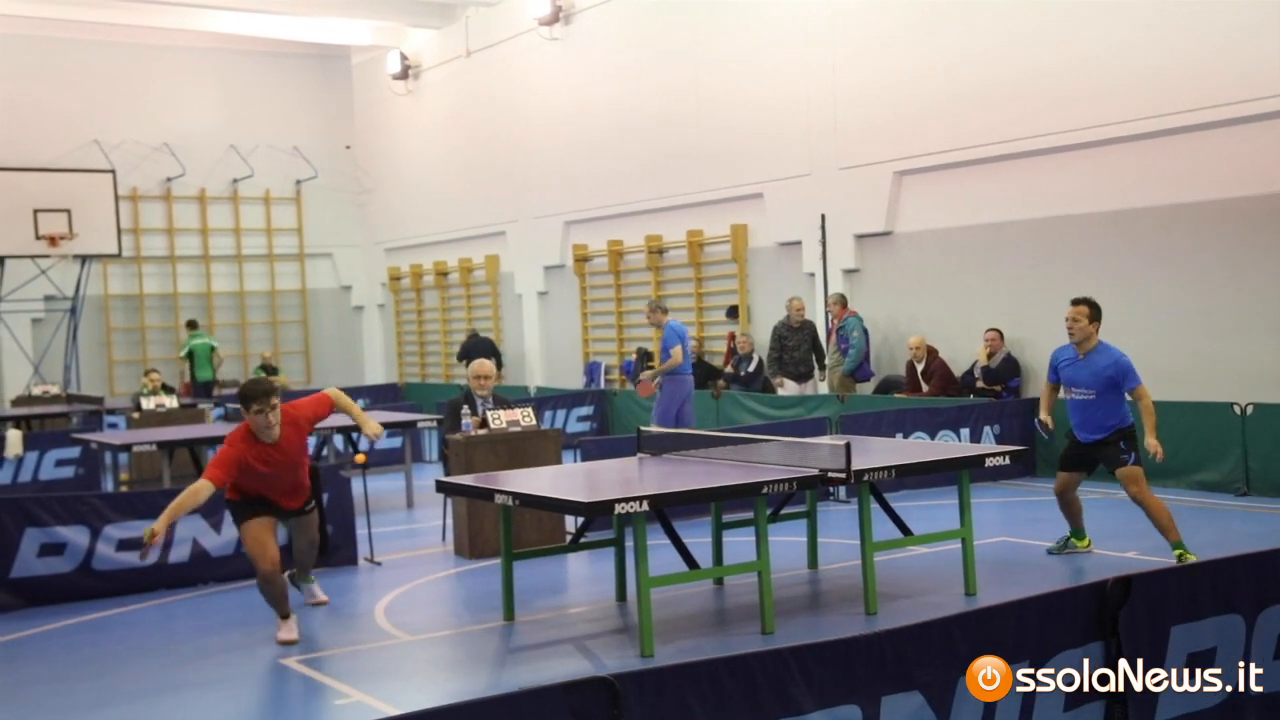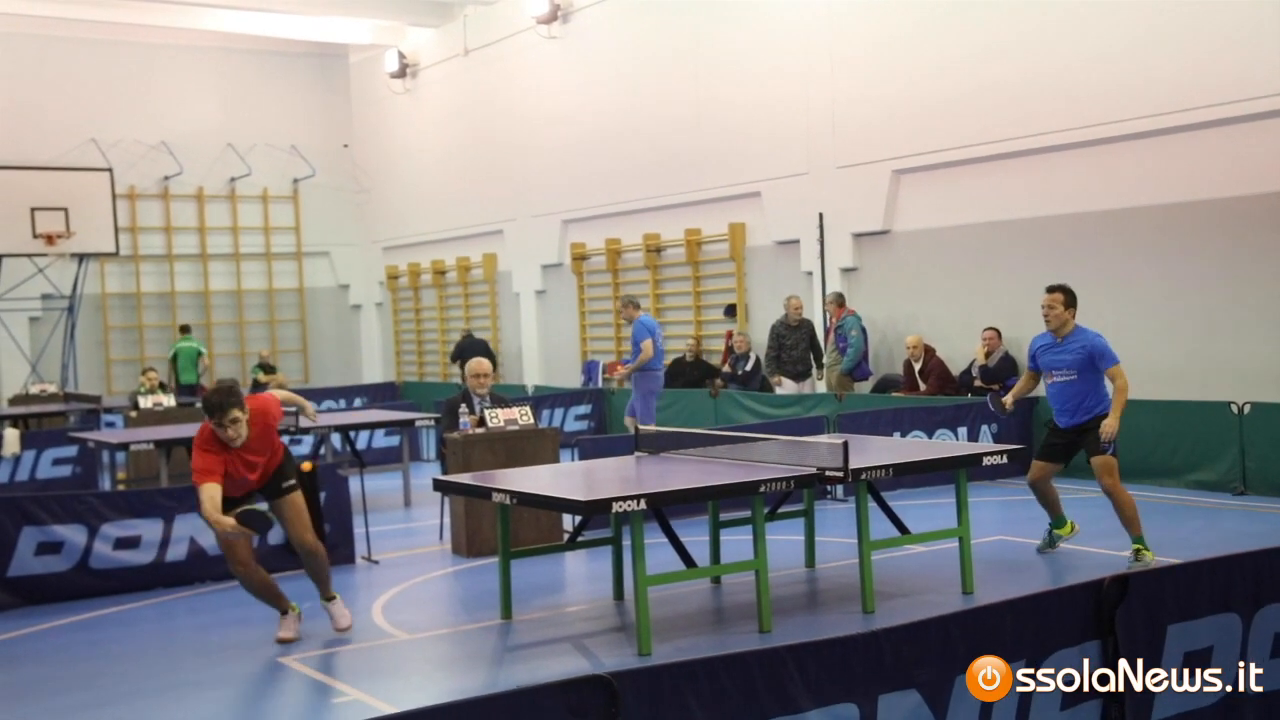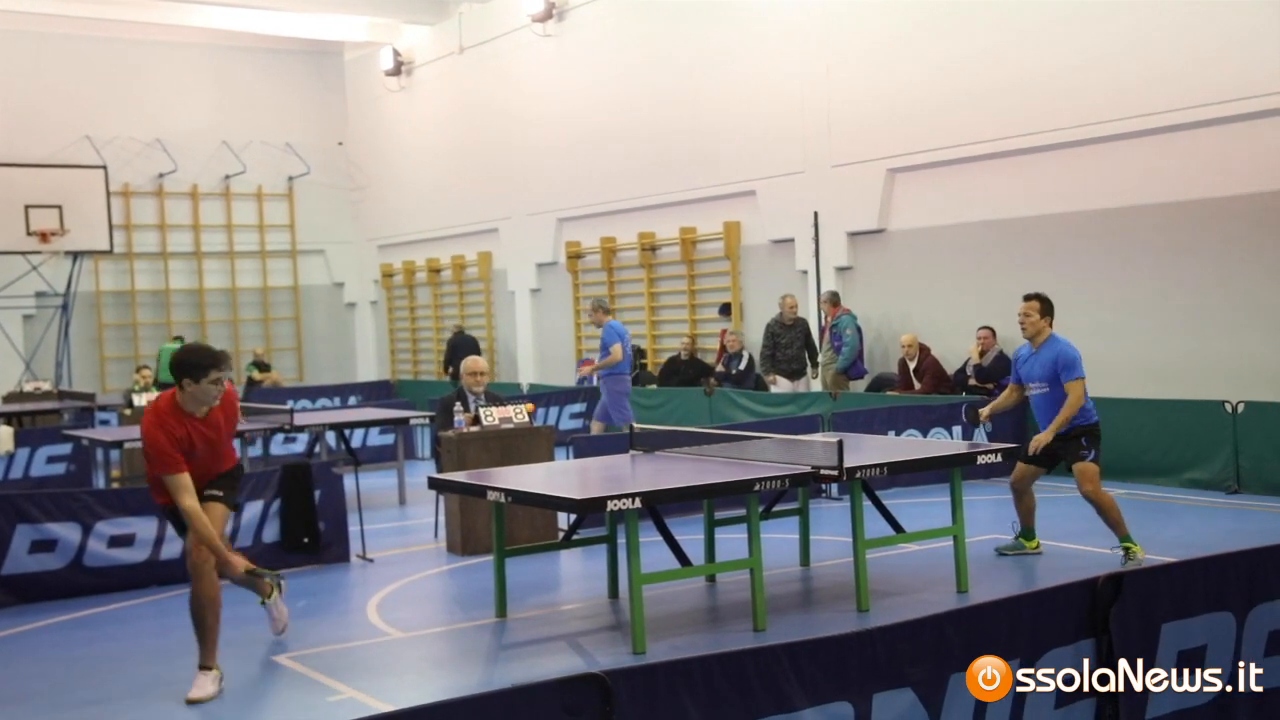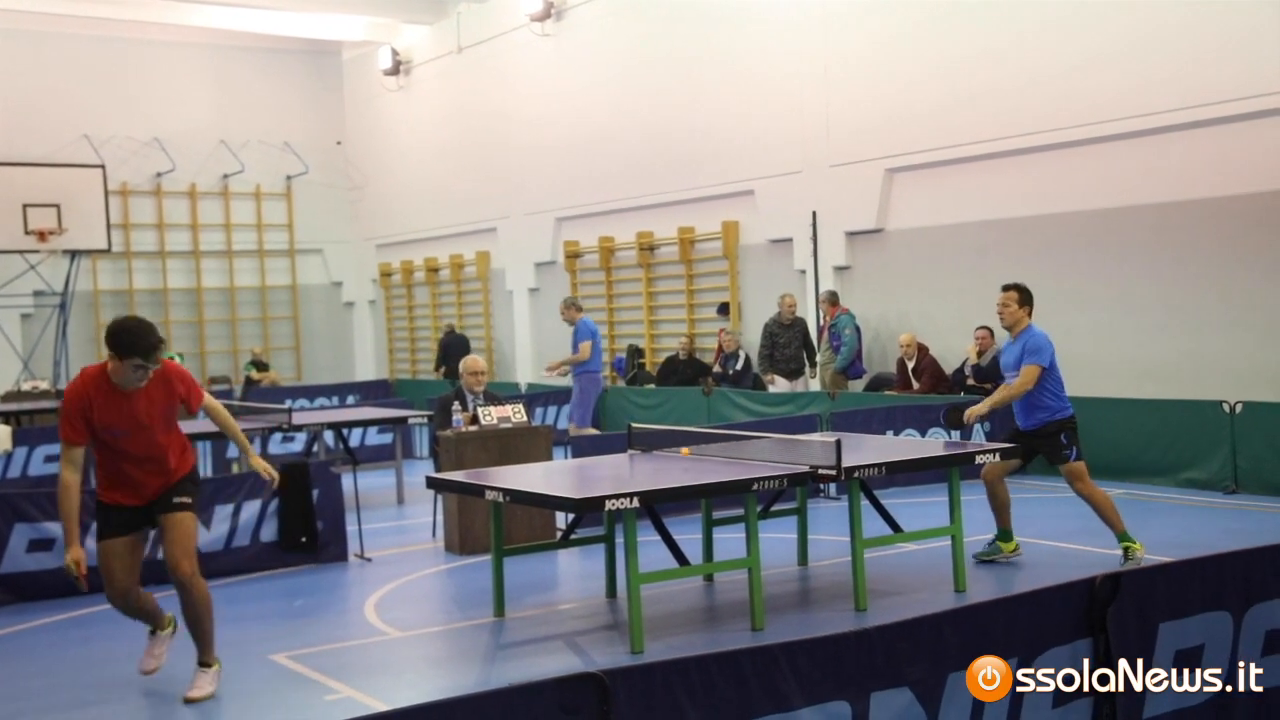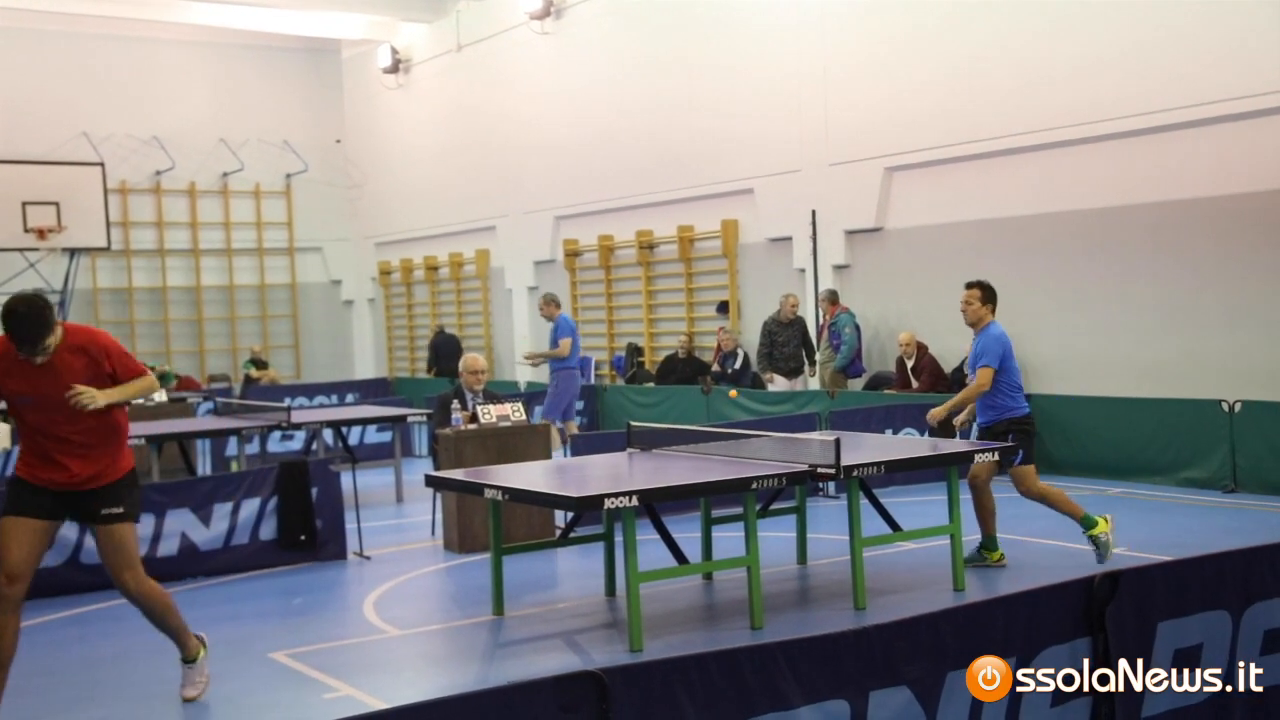
dt=0.2s
person 1, frame 1
left shoulder: (299, 414)
right shoulder: (235, 449)
left elbow: (334, 395)
right elbow: (200, 490)
left wrist: (365, 421)
right wrist: (163, 522)
left hip: (298, 492)
right hip: (252, 501)
left knee: (308, 548)
right knee: (269, 566)
left ankle: (301, 579)
right ankle: (285, 616)
person 1, frame 2
left shoulder: (260, 409)
right shoulder: (206, 452)
left elbow: (276, 396)
right elbow: (208, 505)
left wrist: (303, 404)
right wrist: (219, 523)
left hip: (274, 468)
right hip: (233, 490)
left knee: (306, 543)
right knee: (240, 566)
left ankle: (329, 598)
right ankle: (287, 610)
person 1, frame 3
left shoulder: (222, 395)
right shoulder: (159, 424)
right elbow: (185, 500)
right wrist: (226, 555)
left hip: (220, 475)
right hip: (180, 495)
left knee: (201, 569)
right knee: (210, 567)
left ankle: (209, 667)
right ankle: (267, 590)
person 1, frame 4
left shoulder: (170, 374)
right shoulder: (82, 393)
left elbow: (211, 408)
right elbow: (71, 472)
left wrist: (251, 454)
right wrist: (72, 542)
left hip: (174, 480)
right hip: (119, 496)
left knee: (184, 573)
right knee: (120, 595)
left ankle: (208, 663)
right ankle: (161, 625)
person 1, frame 5
left shoulder: (94, 344)
left elbow: (148, 382)
left wrist: (106, 397)
left hip: (106, 475)
right hip: (39, 477)
left knee: (129, 581)
left ankle: (192, 651)
person 2, frame 1
left shoulder: (1115, 360)
right shoulder: (1059, 356)
left elbow: (1142, 399)
right elbow: (1050, 388)
left wrist: (1150, 437)
right wrist: (1045, 411)
left hip: (1117, 436)
right hip: (1081, 438)
left knee: (1138, 493)
right knee: (1063, 490)
left ankle: (1182, 552)
right ankle: (1078, 537)
person 2, frame 2
left shoulder: (1092, 342)
right shoulder: (1039, 344)
left elbow: (1120, 381)
right elbow: (1030, 379)
left wrist: (1114, 416)
right wrist: (1012, 395)
left hip: (1095, 425)
right hip: (1061, 426)
left knee: (1110, 483)
right knee: (1036, 479)
left ankle: (1140, 547)
right ankle: (1061, 525)
person 2, frame 3
left shoulder: (1064, 352)
right shoulder: (1021, 355)
left elbow: (1077, 397)
right elbow: (1014, 392)
left wrist: (1051, 432)
right wrist: (989, 409)
left hip: (1080, 430)
right hip: (1045, 433)
left knee: (1089, 488)
right knee: (1019, 481)
left ankle: (1129, 545)
right ankle: (1029, 539)
person 2, frame 4
left shoulder: (1036, 340)
right shoulder: (1010, 344)
left elbow: (1026, 384)
left wrist: (984, 405)
right wrist: (985, 410)
left hip: (1055, 425)
right hip: (1025, 428)
left knee: (1082, 486)
right knee: (990, 475)
left ankle: (1128, 544)
right ankle: (1005, 542)
person 2, frame 5
left shoulder: (991, 338)
right shoulder: (982, 338)
left elbow: (981, 385)
left wrist: (946, 409)
right wrist: (967, 414)
left hip: (1011, 424)
right hip: (992, 425)
left knee: (1028, 486)
right knee: (977, 479)
left ankle: (1094, 525)
right ankle: (989, 551)
